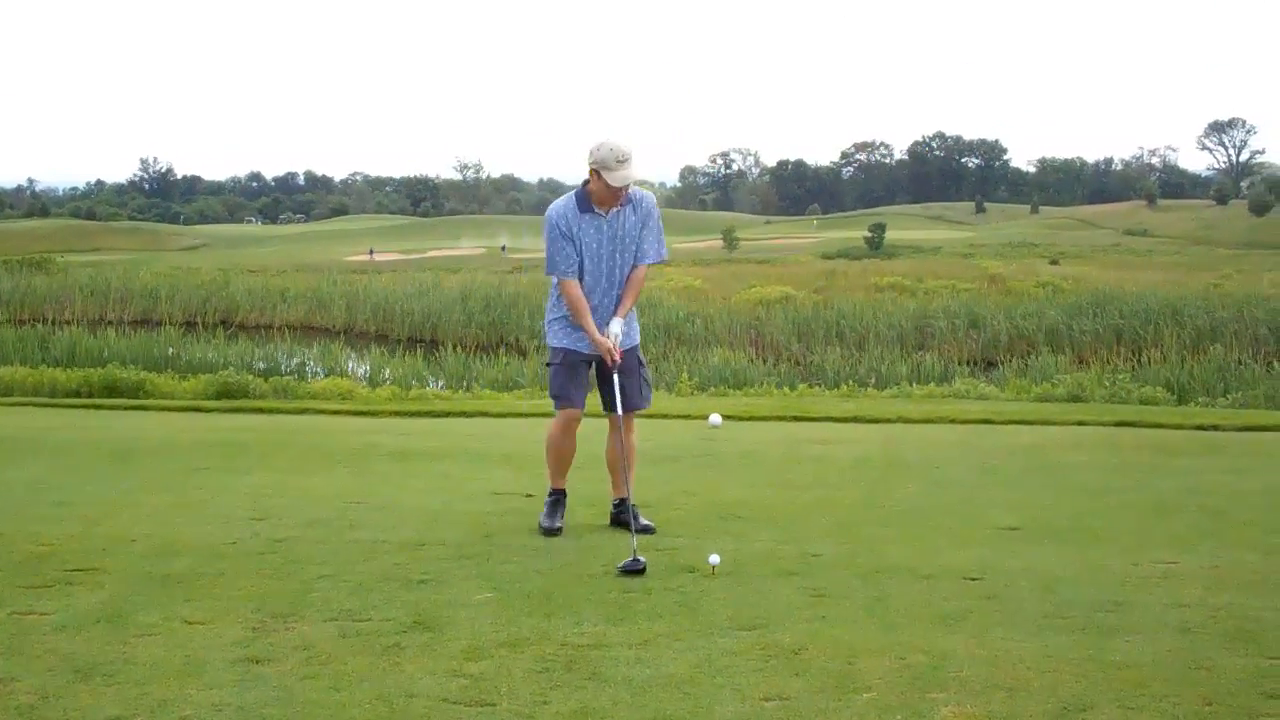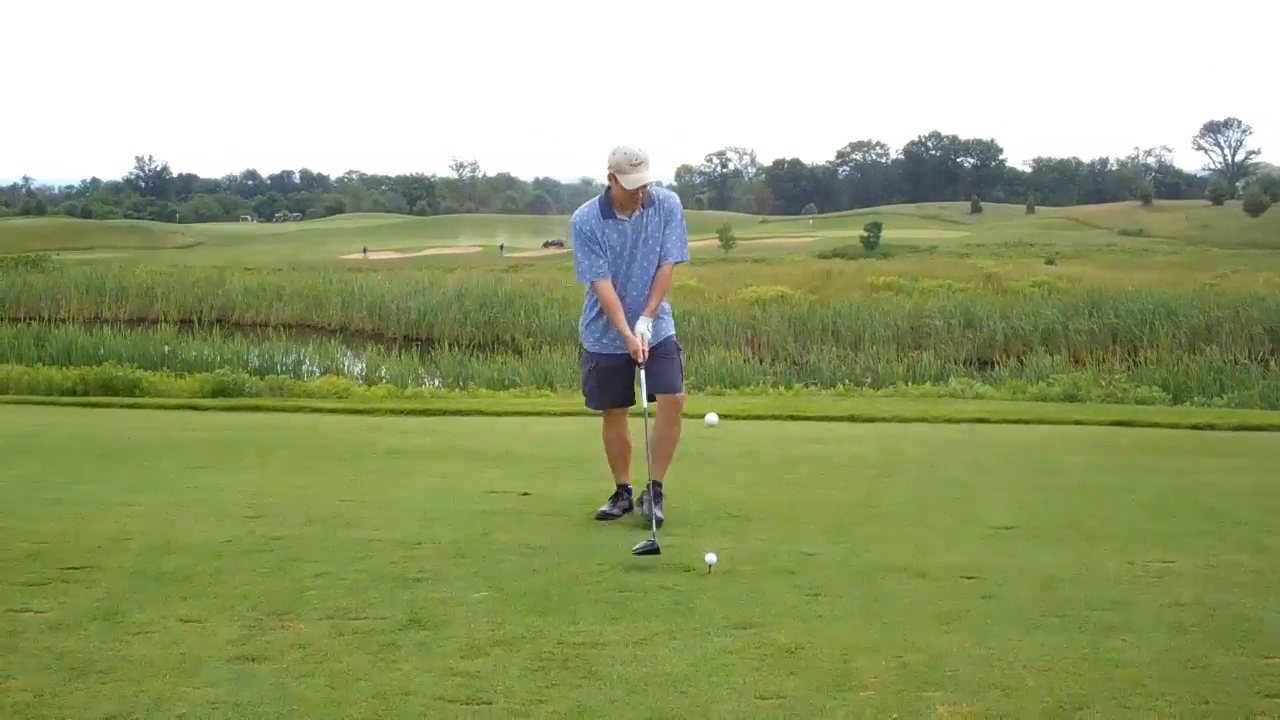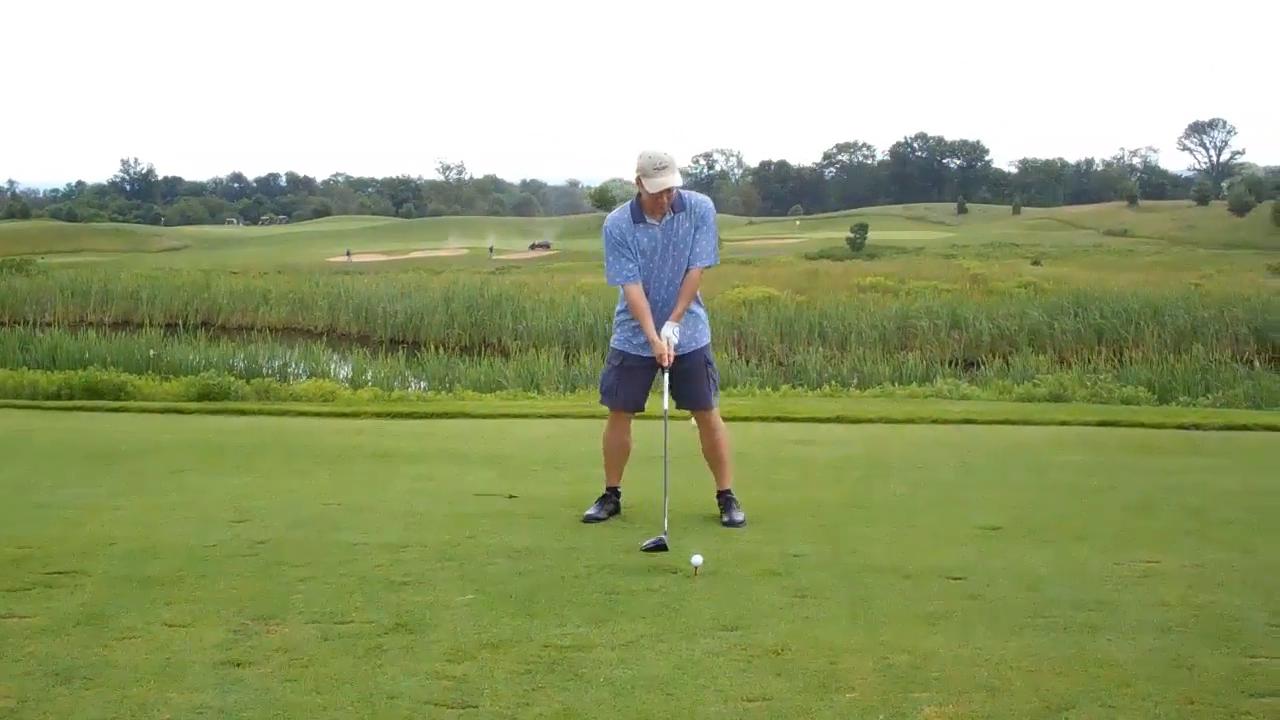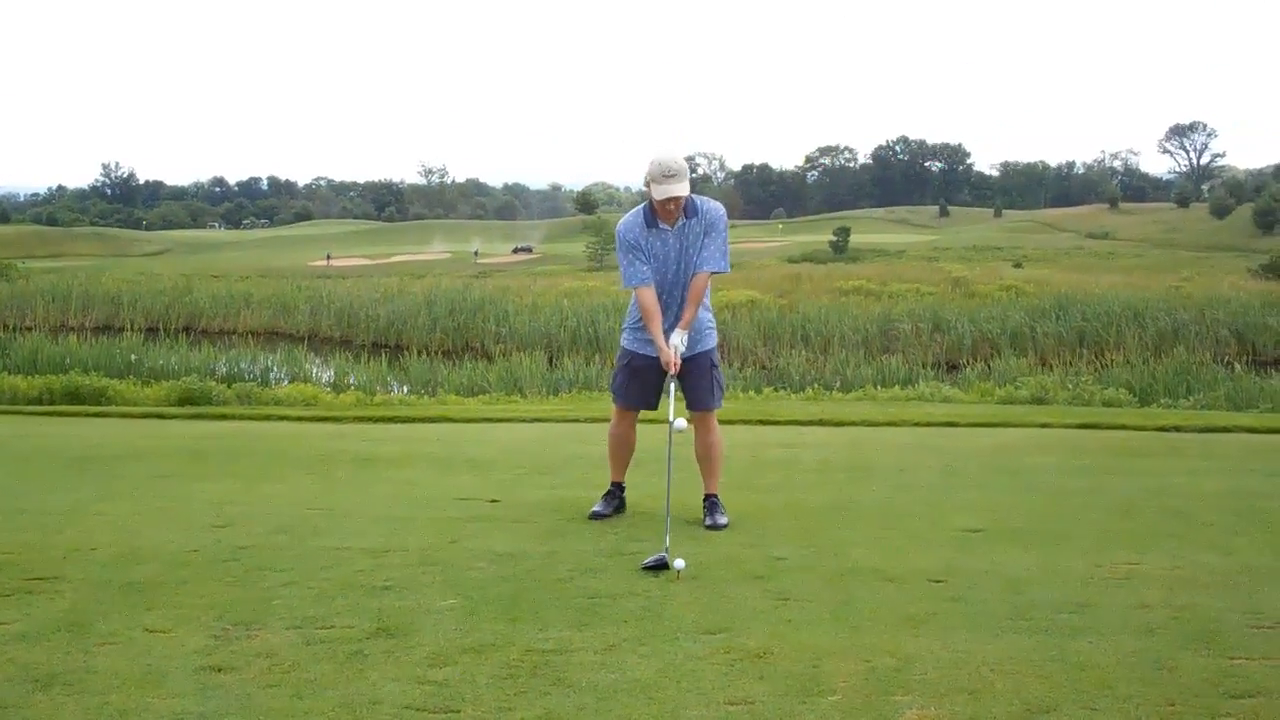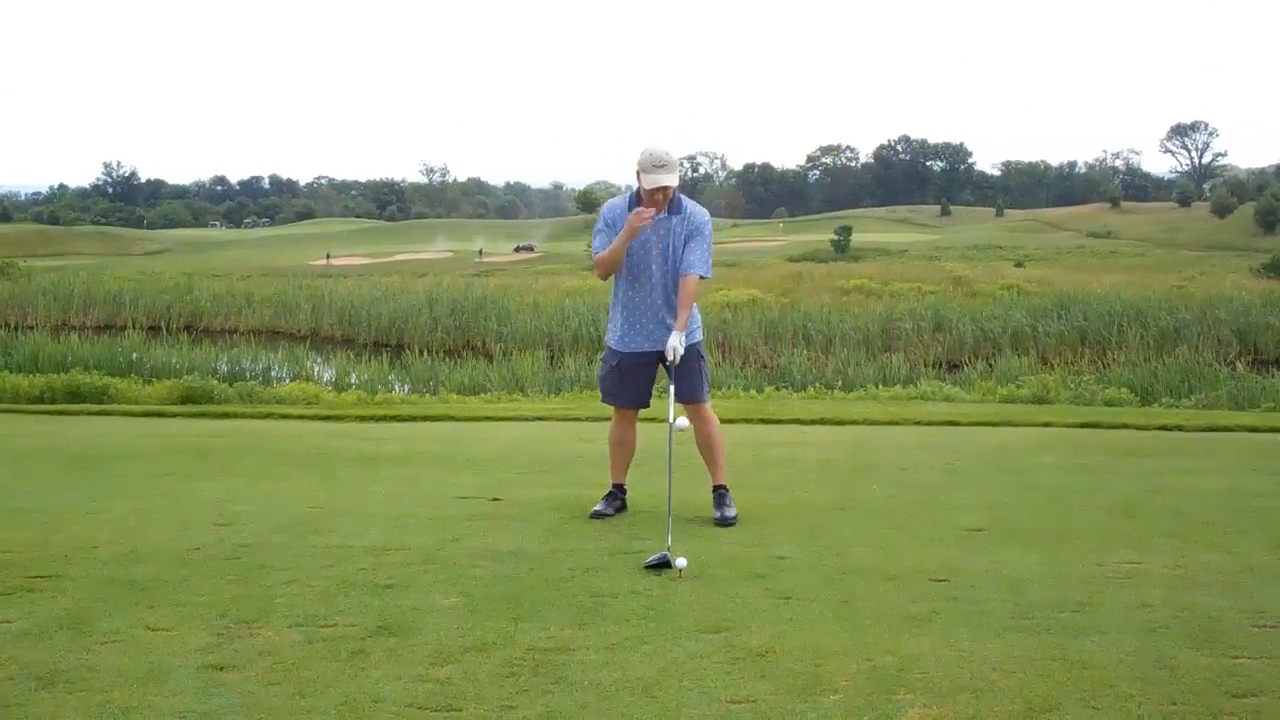
dt=0.4s
person 1, frame 1
left shoulder: (644, 204)
right shoulder: (561, 214)
left elbow: (642, 266)
right elbow: (567, 282)
left wrist: (619, 321)
right wrist: (595, 336)
left hip: (621, 330)
right hip: (571, 332)
left knee: (623, 419)
right knee: (568, 415)
left ankle: (622, 505)
right ankle: (556, 495)
person 1, frame 2
left shoulder: (668, 204)
right shoulder: (585, 220)
left elbow: (667, 264)
right elbow: (601, 283)
left wrist: (646, 319)
right wrist: (626, 334)
left hip: (655, 326)
right hip: (604, 333)
left knee: (672, 401)
right knee: (613, 414)
left ankle: (654, 490)
right ankle: (622, 491)
person 1, frame 3
left shoulder: (700, 208)
right shoulder: (616, 225)
left elbow: (696, 270)
right elbow: (631, 287)
left wrist: (673, 323)
right wrist: (653, 338)
left hip: (689, 334)
right hip: (634, 337)
left knee: (707, 414)
right knee: (619, 415)
left ankle: (727, 496)
right ankle: (610, 495)
person 1, frame 4
left shoulder: (712, 215)
right shoulder: (629, 228)
left elbow: (702, 277)
right elbow: (644, 290)
left wrist: (680, 331)
right wrist: (661, 344)
left hip: (696, 336)
right hip: (642, 337)
left knee: (704, 416)
right knee: (623, 414)
left ankle: (712, 500)
right ankle: (616, 491)
person 1, frame 5
left shoulder: (696, 217)
right shoulder: (613, 212)
left elbow: (690, 276)
right elbow: (601, 269)
left wrist: (679, 329)
right wrist: (628, 232)
left hip: (681, 331)
right hip: (628, 334)
left knee: (699, 408)
right knee: (623, 413)
left ankle: (721, 492)
right ankle: (617, 492)
